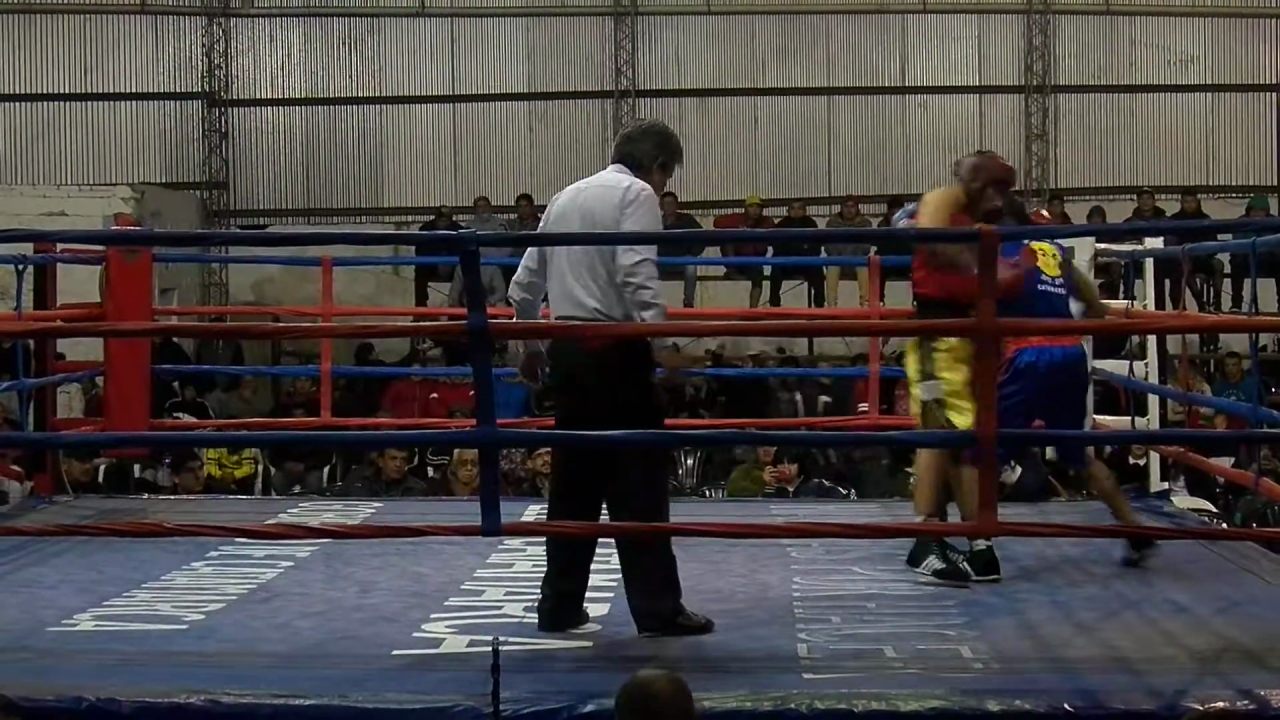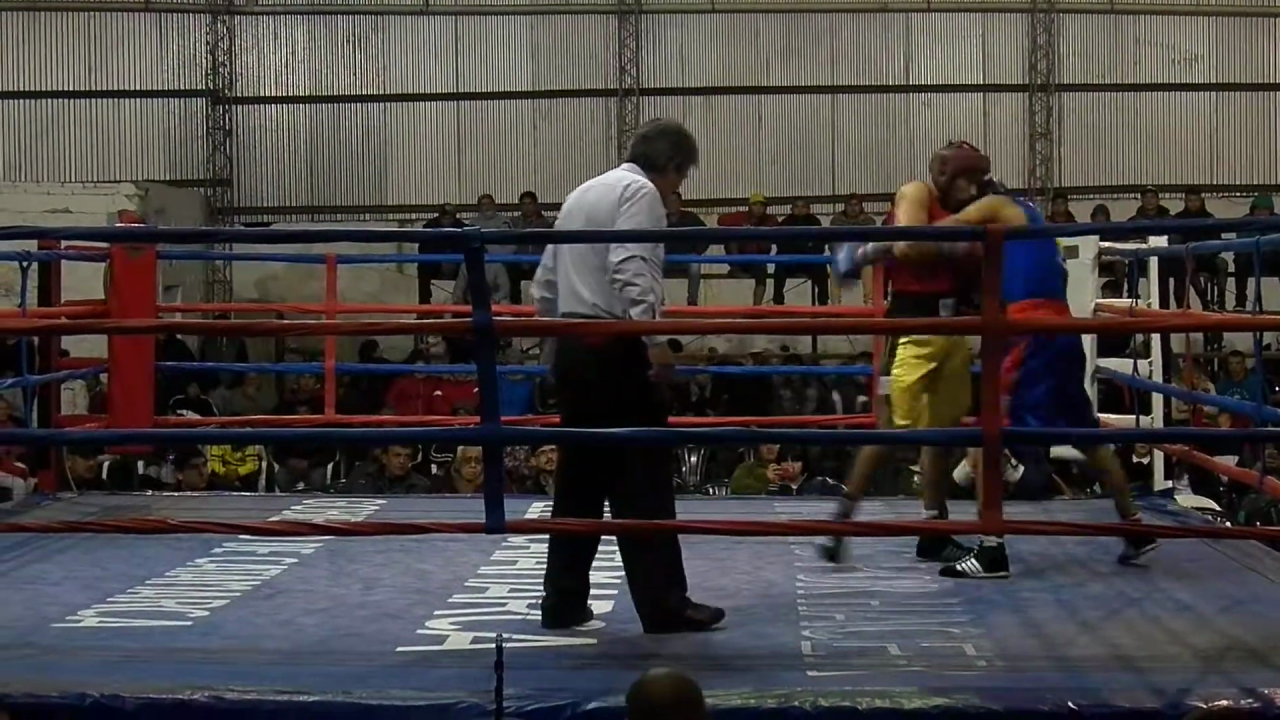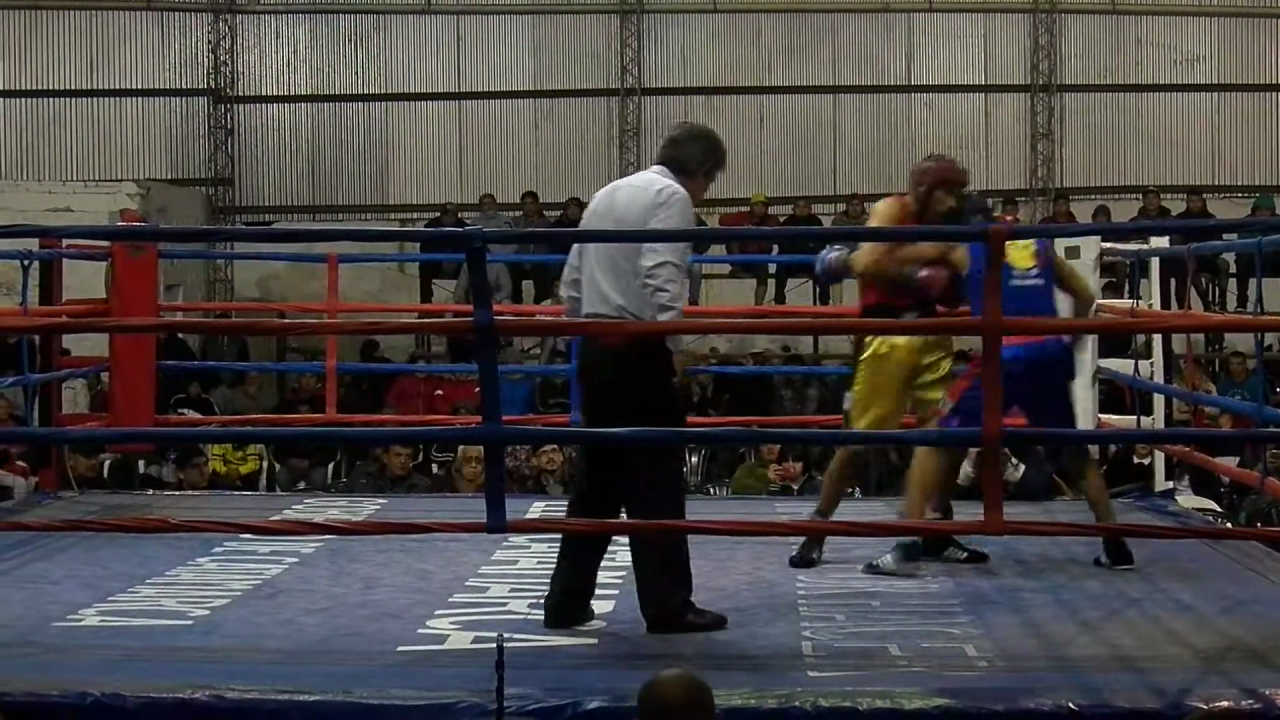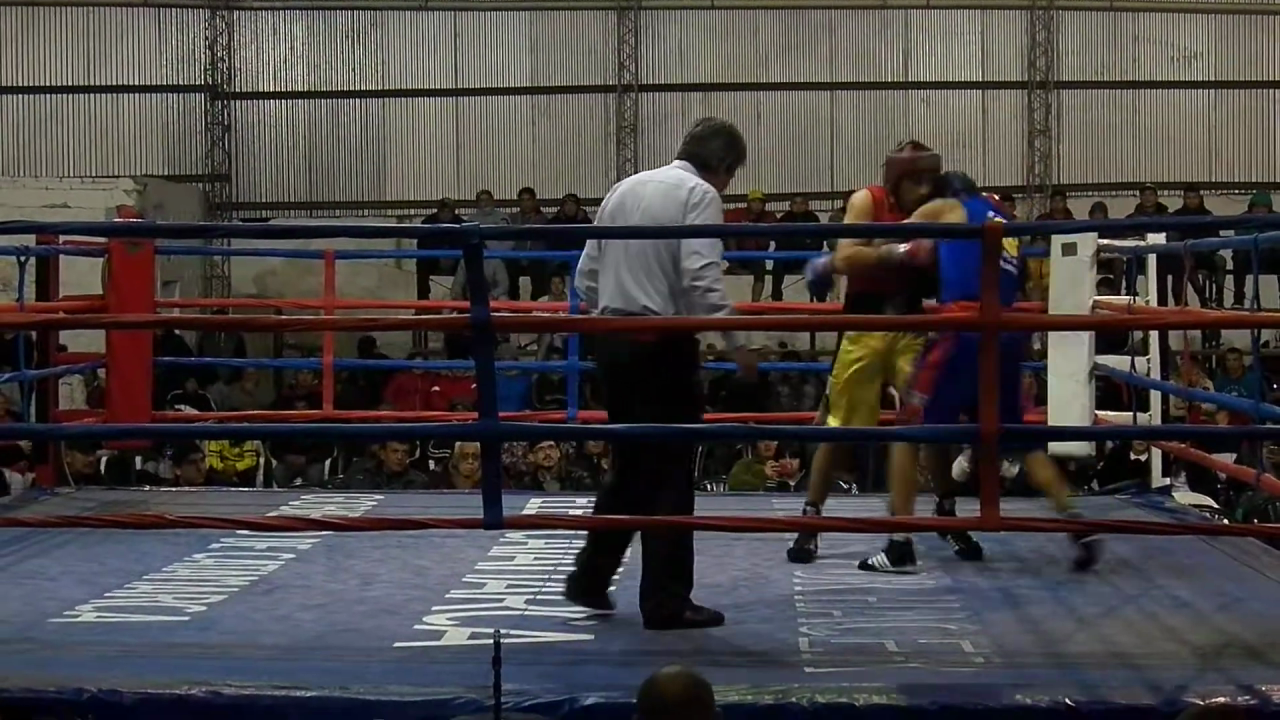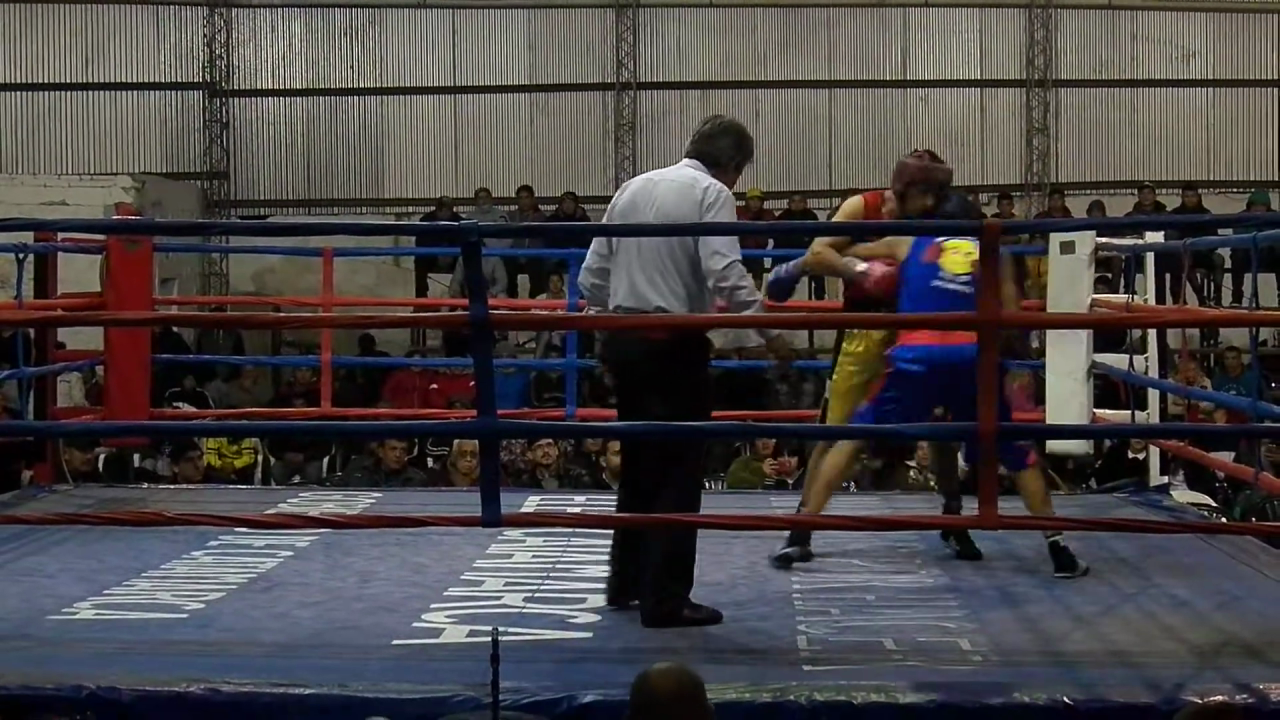
dt=0.2s
person 1, frame 1
left shoulder: (565, 197)
right shoulder: (636, 193)
left elbow: (524, 285)
right elbow: (636, 273)
left wrist: (531, 346)
right wrist: (660, 340)
left hip: (567, 348)
right hip: (613, 348)
left knee: (574, 481)
right knee: (638, 482)
left ankle: (560, 604)
right ankle: (657, 607)
person 1, frame 2
left shoulder: (580, 193)
right shoulder: (640, 192)
left elbow: (544, 285)
right elbow: (629, 270)
left wrist: (555, 342)
right wrist: (653, 338)
left hip: (574, 345)
right hip: (615, 346)
left knee: (580, 477)
right knee: (642, 478)
left ankle: (563, 601)
right ankle: (663, 604)
person 1, frame 3
left shoulder: (607, 193)
right shoulder: (671, 196)
left elbow: (572, 281)
right elbow: (659, 275)
right wrist: (676, 344)
left hip: (597, 346)
right hip: (638, 348)
left knee: (598, 477)
right knee: (655, 479)
left ankle: (568, 598)
right ankle: (667, 606)
person 1, frame 4
left shoulder: (624, 188)
right shoulder: (698, 194)
left elbow: (586, 272)
right elbow: (702, 277)
right wrist: (735, 342)
left hip: (613, 339)
right hip: (660, 344)
left knee: (629, 467)
right knee: (667, 474)
left ankle: (591, 578)
right ankle: (665, 601)
person 1, frame 5
left shoulder: (632, 188)
right shoulder: (711, 193)
left elbow: (593, 272)
right elbow: (726, 275)
right wrist: (769, 332)
left hip: (624, 339)
right hip: (674, 342)
left knee: (639, 464)
right knee: (675, 471)
left ankle: (627, 580)
right ankle: (665, 598)
person 2, frame 1
left shoulder: (969, 219)
right shoulder: (946, 200)
right elbow: (926, 235)
right wrist: (979, 268)
left hip: (964, 333)
right hip: (938, 334)
left knee: (963, 437)
right knee: (939, 435)
left ankle: (933, 536)
right ankle: (925, 541)
person 2, frame 2
left shoulder: (958, 216)
right shoulder: (917, 193)
right elbow: (909, 244)
left hip: (954, 328)
right hip: (912, 327)
left knee: (943, 431)
right knee: (894, 428)
left ankle: (936, 532)
right ankle: (843, 517)
person 2, frame 3
left shoulder: (943, 229)
right shoulder: (891, 211)
left elbow: (954, 292)
right elbow: (868, 264)
right wrist: (919, 276)
left hip: (931, 337)
right hip: (886, 336)
right knee: (859, 440)
left ankle: (937, 532)
right ankle: (817, 529)
person 2, frame 4
right shoulder: (867, 201)
left hip: (910, 326)
right hip: (865, 326)
right knee: (838, 428)
left ankle: (946, 517)
right ankle: (810, 522)
person 2, frame 5
right shoulder: (861, 207)
right elbow: (817, 253)
right wrist: (858, 271)
right hip: (863, 330)
right knee: (835, 431)
right ankle: (801, 526)
person 3, frame 1
right shoulder: (1053, 246)
right elbow: (1095, 302)
left hip: (1031, 358)
right hip: (1070, 355)
right knee: (1075, 456)
right ankle: (1136, 536)
person 3, frame 2
left shoulder: (996, 205)
right shoulder: (1027, 218)
left elbow: (931, 241)
left hip: (1035, 332)
right hip: (1061, 331)
right knee: (1086, 435)
left ankle: (991, 552)
right ankle: (1135, 527)
person 3, frame 3
right shoulder: (1039, 242)
right elbow: (1084, 295)
right wrist: (1072, 341)
left hip: (1005, 352)
right hip: (1049, 350)
left knee: (937, 442)
right knee: (1072, 454)
left ankle: (910, 547)
right ankle: (1115, 546)
person 3, frame 4
left shoulder: (946, 208)
right shoulder: (999, 222)
left elbow: (886, 250)
left wrist: (833, 262)
left hip: (964, 333)
right hip: (1004, 336)
left ankle: (900, 547)
right ankle: (1077, 528)
person 3, frame 5
left shoulder: (909, 241)
left elbow: (849, 255)
right elbow: (1010, 313)
left hip: (915, 353)
right hip: (970, 356)
left knee: (852, 439)
right knee: (1016, 453)
right ankle: (1059, 549)
